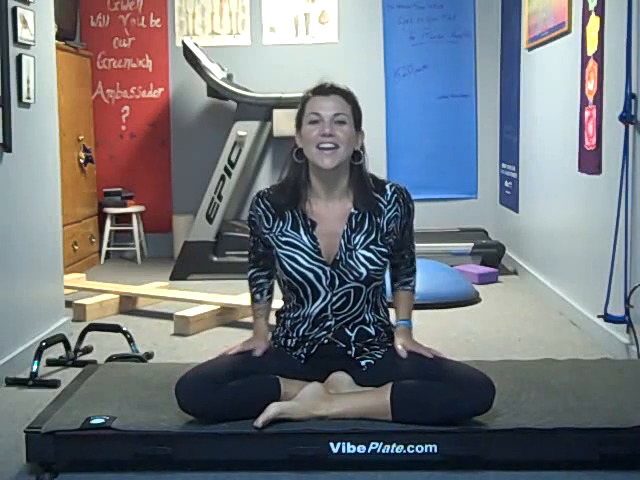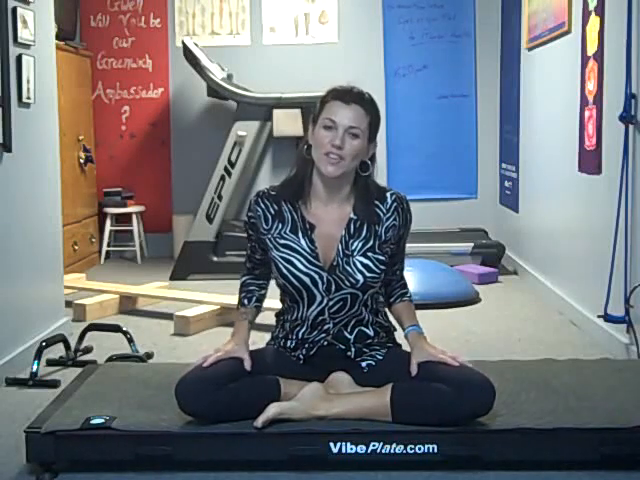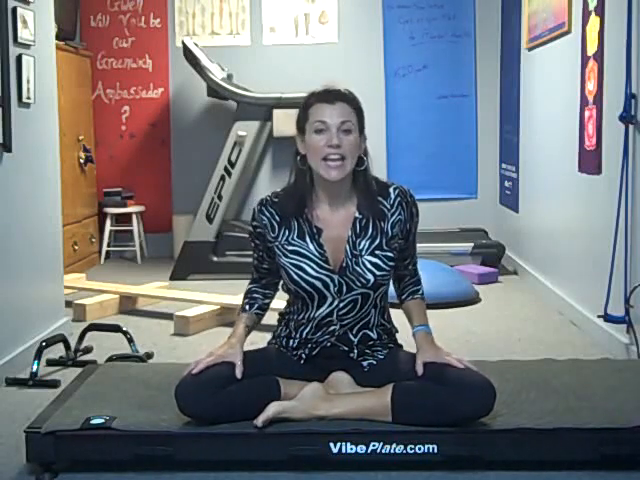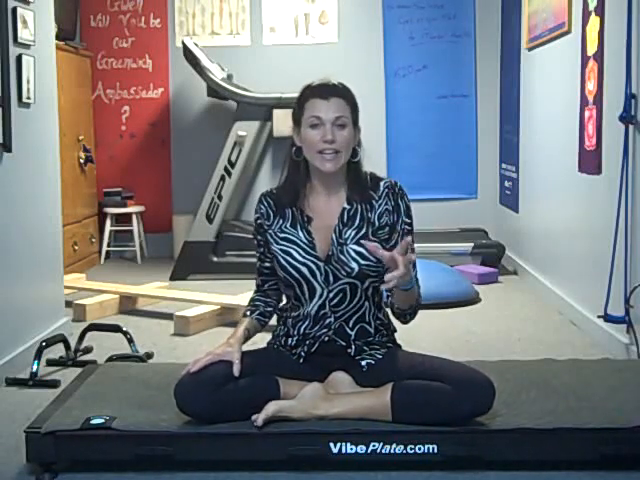
dt=0.7s
person 1, frame 1
left shoulder: (392, 201)
right shoulder: (268, 206)
left wrist: (403, 328)
right wrist: (260, 329)
left hip: (370, 354)
right hip: (294, 354)
left knee: (477, 392)
right knee: (192, 392)
left ankle: (320, 404)
right ankle: (341, 392)
person 1, frame 2
left shoulder: (391, 209)
right shoulder: (268, 207)
right elbow: (255, 276)
left wrist: (416, 338)
right wrist: (239, 336)
left hip: (369, 355)
right hip: (293, 354)
left knee: (476, 394)
right knee: (192, 393)
left ankle: (320, 404)
right ankle: (338, 391)
person 1, frame 3
left shoulder: (395, 204)
right shoulder: (272, 213)
left wrist: (423, 337)
right wrist: (236, 338)
left hip: (372, 356)
right hip: (296, 355)
left knee: (478, 395)
right knee: (192, 394)
left ankle: (319, 404)
right ankle: (339, 392)
person 1, frame 4
left shoulder: (386, 197)
right shoulder: (272, 206)
left elbow: (406, 312)
left wrist: (404, 277)
right wrist: (236, 339)
left hip: (370, 355)
right hip: (294, 354)
left knee: (477, 392)
right knee: (192, 392)
left ankle: (319, 404)
right ankle: (335, 392)
